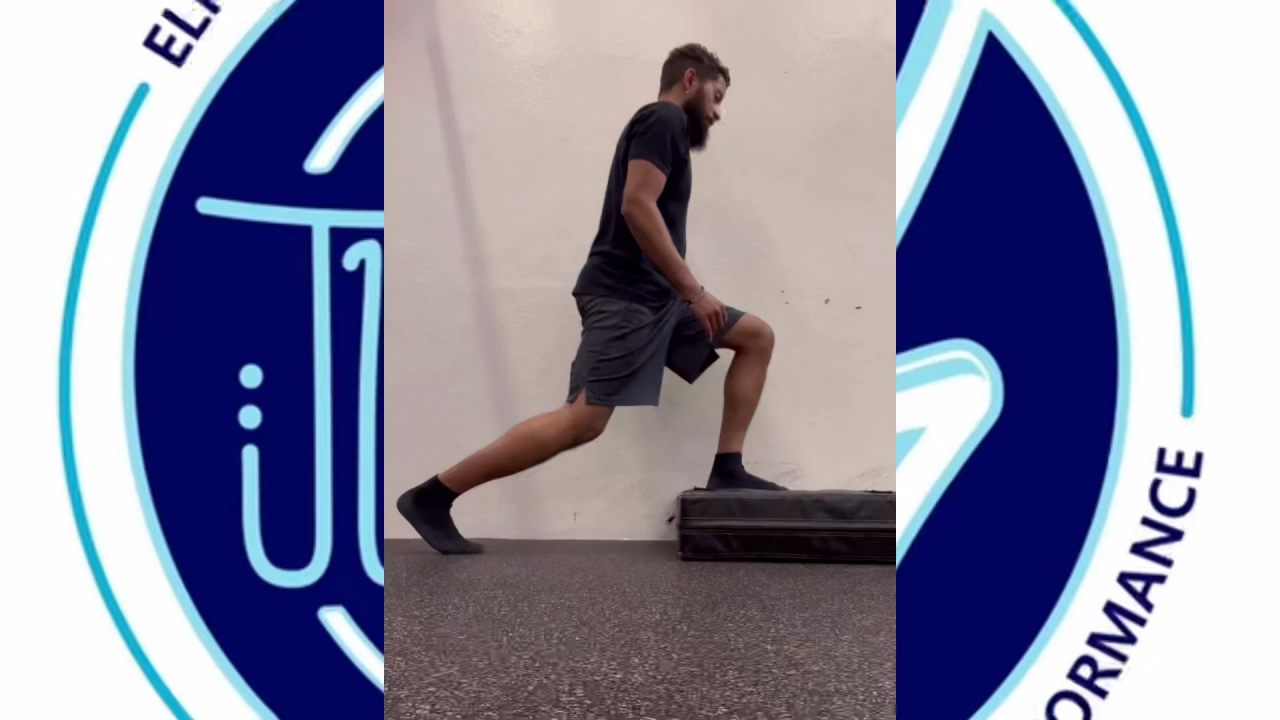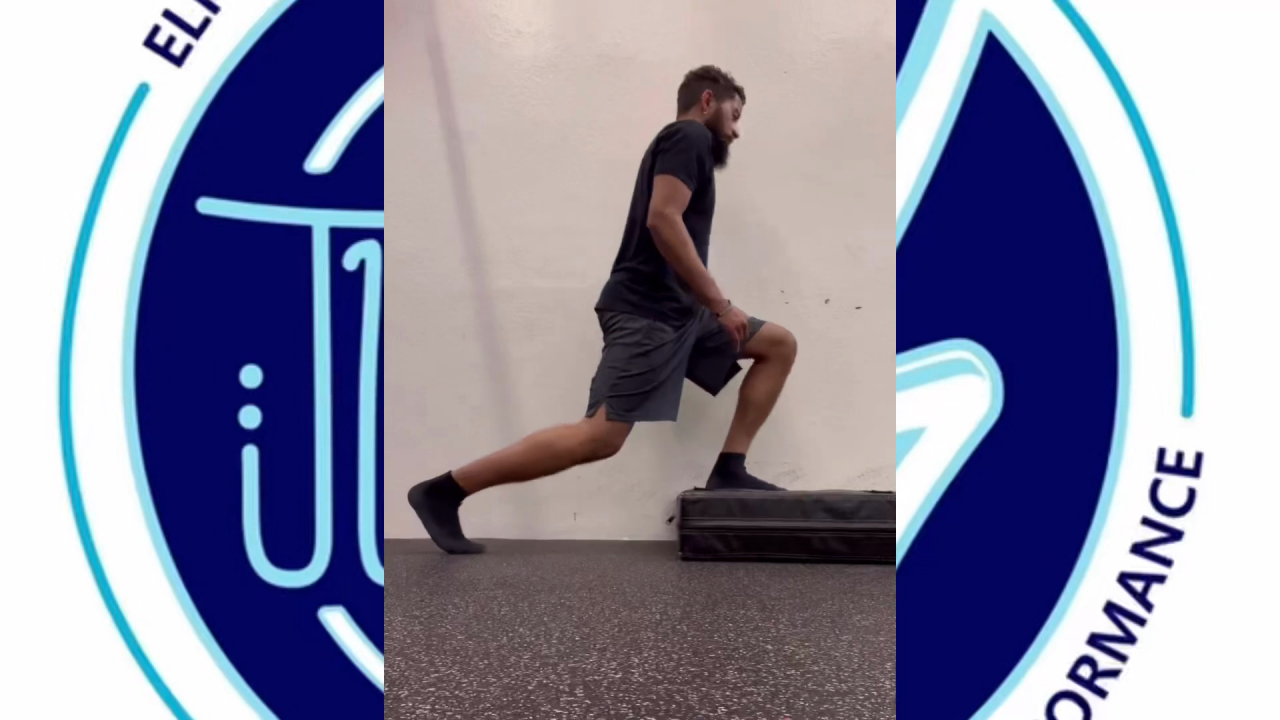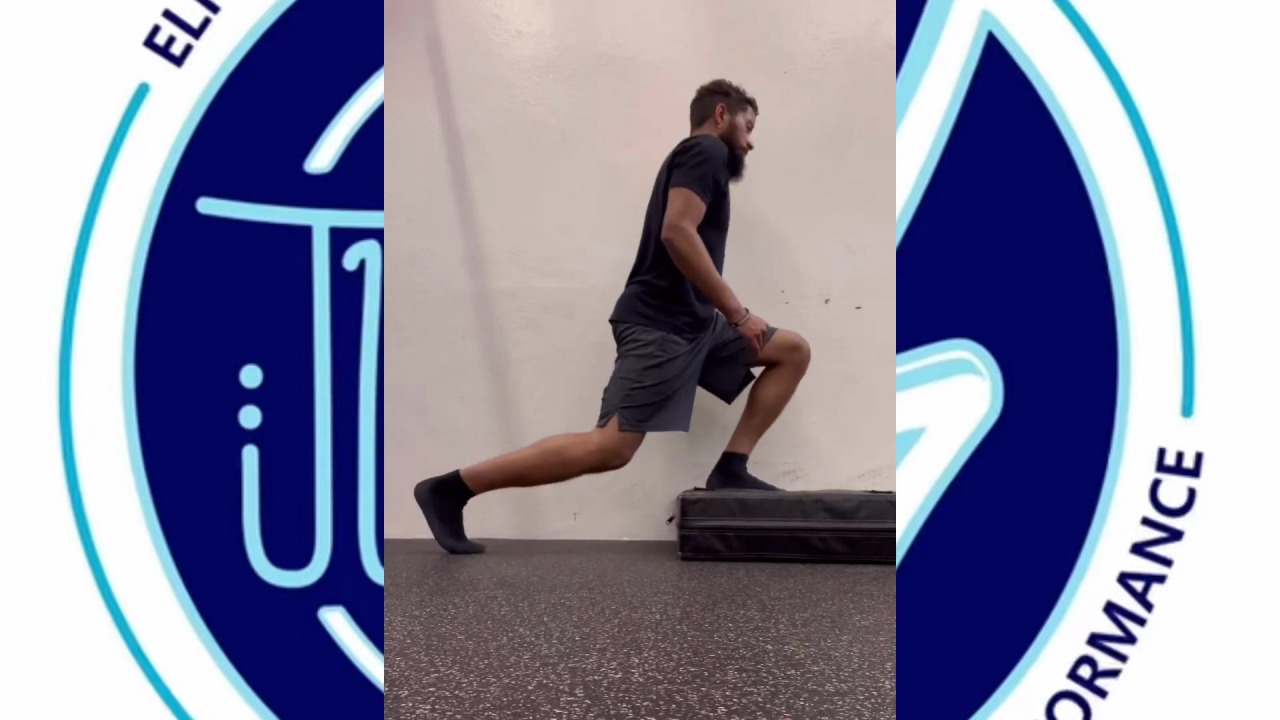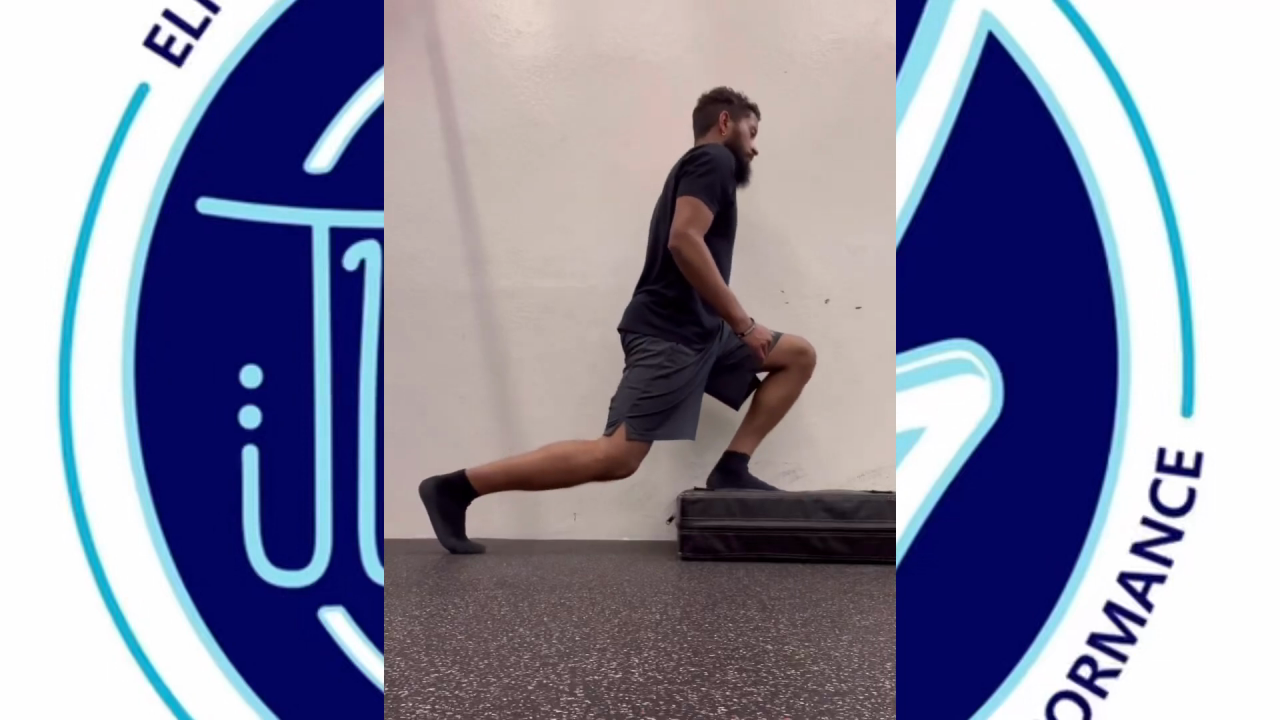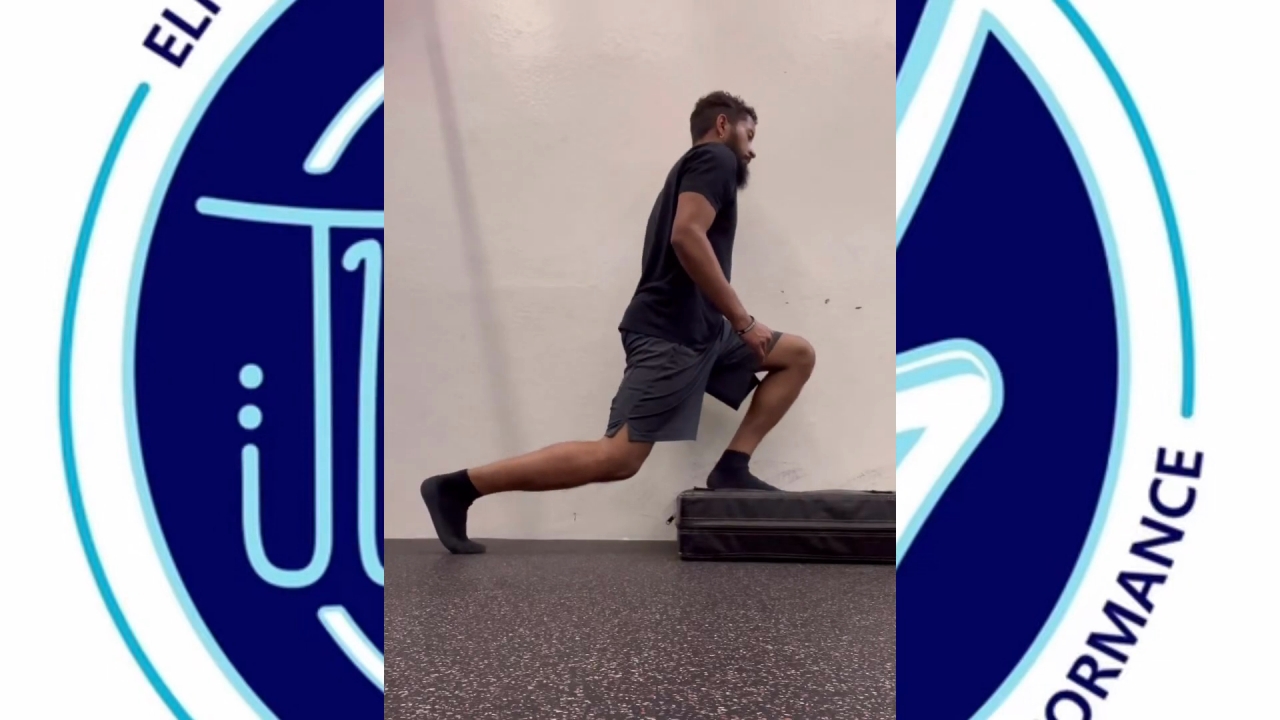
dt=0.3s
person 1, frame 1
left shoulder: (665, 128)
right shoulder: (663, 118)
right elbow: (636, 205)
right wrist: (693, 290)
left hip: (653, 295)
right hip: (625, 295)
left knee: (757, 336)
right knee: (583, 421)
left ankle: (727, 471)
right ankle: (432, 496)
person 1, frame 2
left shoulder: (683, 145)
right shoulder: (689, 136)
right elbow: (662, 220)
right wrist: (720, 303)
left hip: (675, 310)
right hip: (648, 311)
left knee: (779, 344)
right knee: (600, 437)
left ankle: (729, 470)
right ankle: (442, 491)
person 1, frame 3
left shoulder: (697, 159)
right shoulder: (705, 150)
right elbow: (677, 232)
right wrist: (737, 312)
left hip: (691, 320)
right hip: (661, 324)
left knee: (793, 351)
right knee: (609, 448)
left ankle: (731, 470)
right ankle: (450, 489)
person 1, frame 4
left shoulder: (700, 168)
right shoulder: (713, 160)
right elbow: (684, 241)
right wrist: (743, 323)
left hip: (697, 330)
right hip: (670, 334)
left knee: (799, 355)
right knee: (616, 457)
left ankle: (732, 468)
right ankle: (455, 487)
person 1, frame 5
left shoulder: (696, 170)
right shoulder: (714, 158)
right elbow: (687, 238)
right wrist: (743, 320)
left hip: (697, 329)
right hip: (670, 333)
left knee: (798, 354)
right knee: (617, 459)
left ankle: (732, 468)
right ankle: (456, 488)
